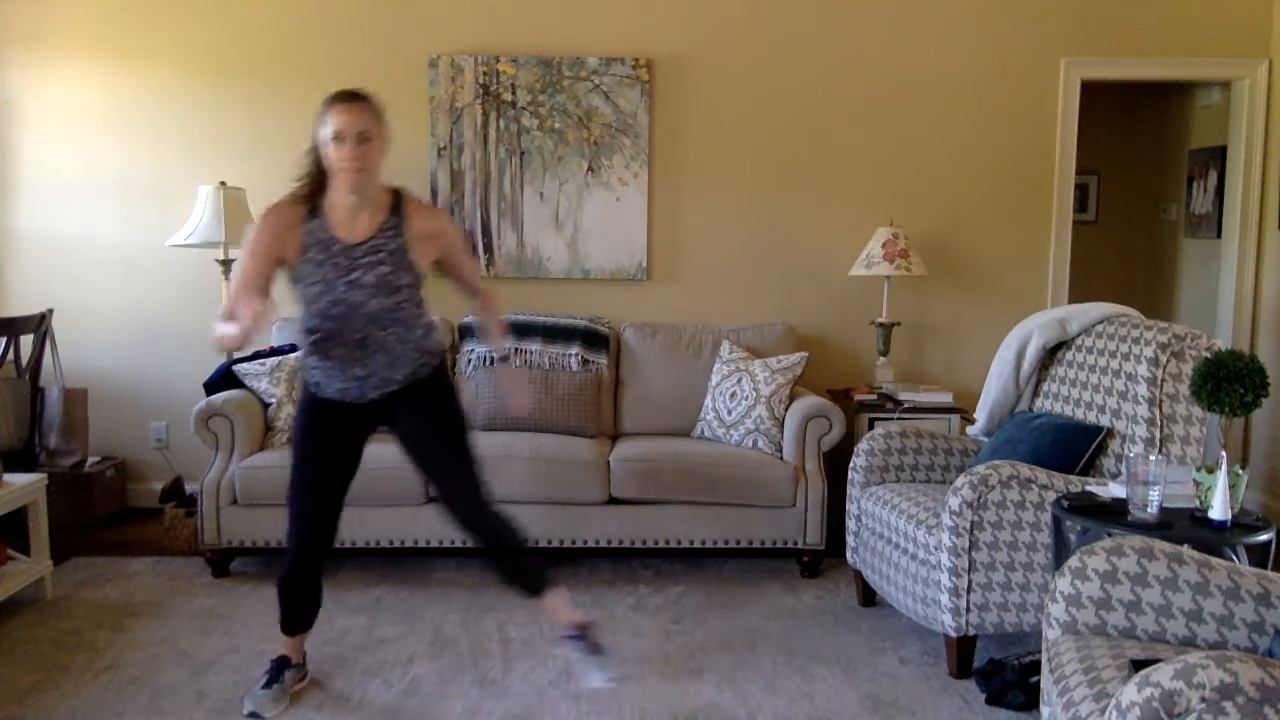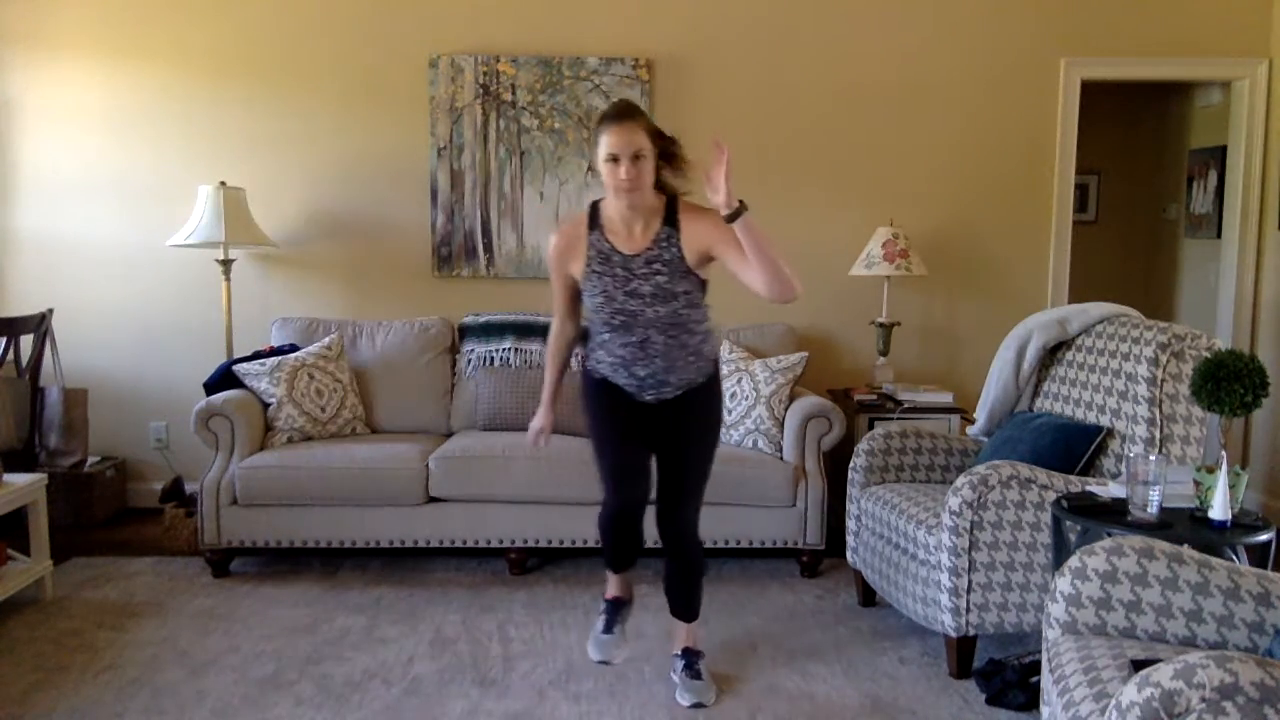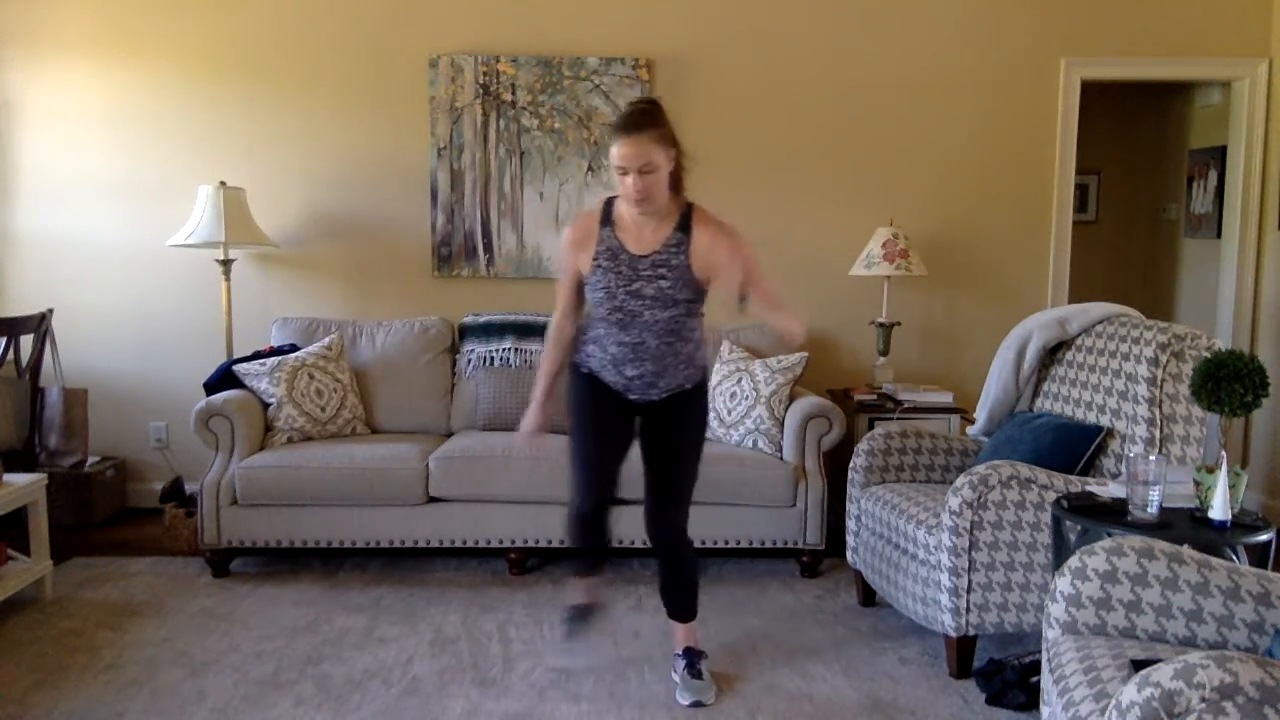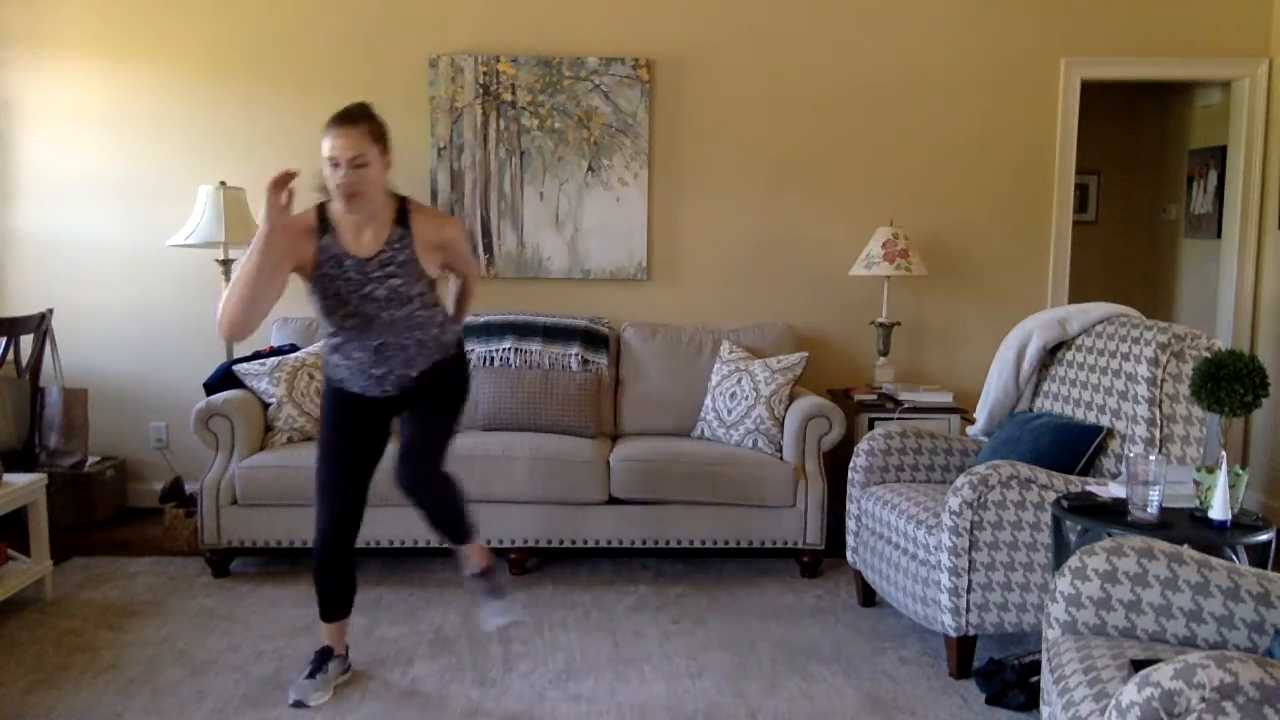
dt=0.7s
person 1, frame 1
left shoulder: (422, 223)
right shoulder: (282, 225)
left elbow: (476, 285)
right elbow: (224, 328)
left wrist: (506, 357)
right wrist: (242, 325)
left hip: (416, 384)
right hip: (330, 394)
left knee: (471, 510)
right knee: (308, 537)
left ankle: (571, 624)
right ankle: (291, 658)
person 1, frame 2
left shoulder: (698, 225)
right shoulder: (570, 239)
left elbow: (783, 292)
right elbow: (564, 320)
left wrist: (734, 211)
right wrist: (546, 401)
left hip: (690, 390)
right hip: (612, 387)
left knee: (679, 521)
right knee: (626, 499)
left ankle: (687, 649)
right ankle: (616, 594)
person 1, frame 3
left shoulder: (710, 236)
right shoulder: (583, 235)
left elbow: (789, 326)
right elbow: (565, 319)
left wrist: (752, 297)
right wrist: (540, 403)
left hip: (679, 392)
right hip: (600, 383)
left knee: (666, 524)
right knee: (593, 496)
left ankle: (686, 648)
right ankle: (583, 598)
person 1, frame 4
left shoulder: (433, 228)
right shoulder: (299, 234)
left elbow: (471, 276)
right elbow: (232, 326)
right wrist: (270, 229)
left hip: (435, 369)
right hip: (352, 386)
left knee: (417, 472)
right knee: (334, 526)
left ankle: (478, 563)
right ankle: (333, 650)
